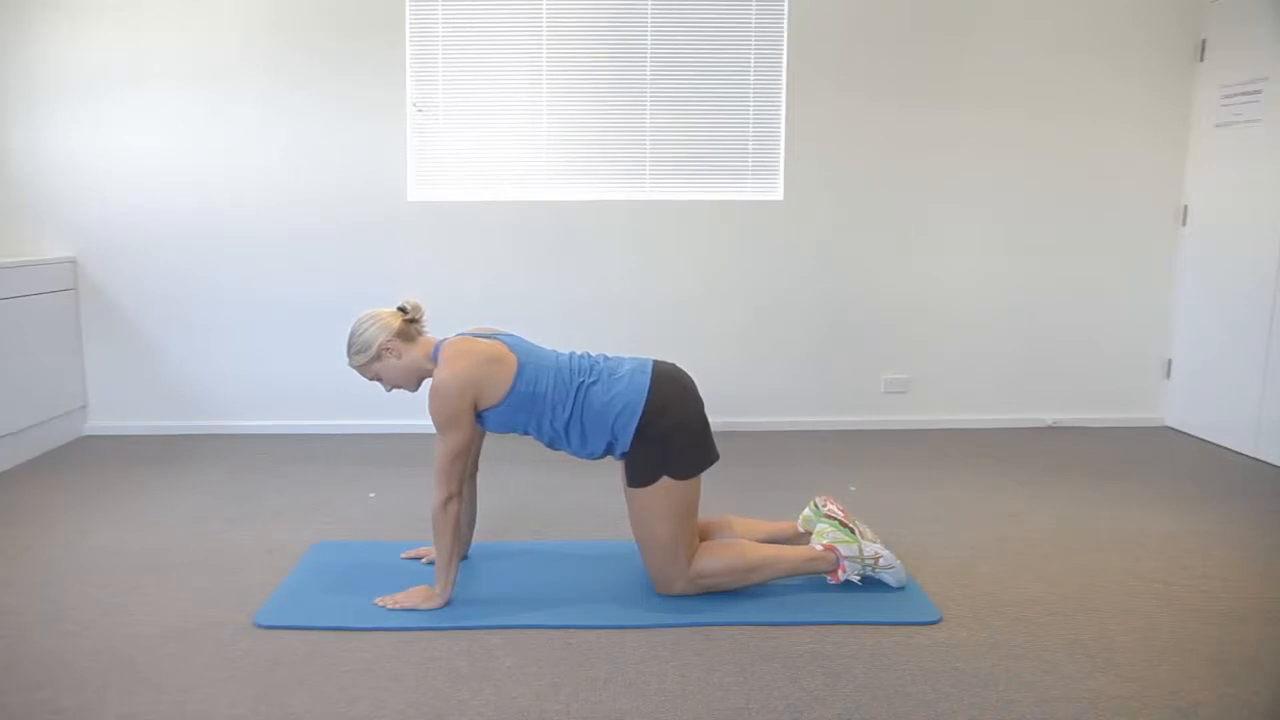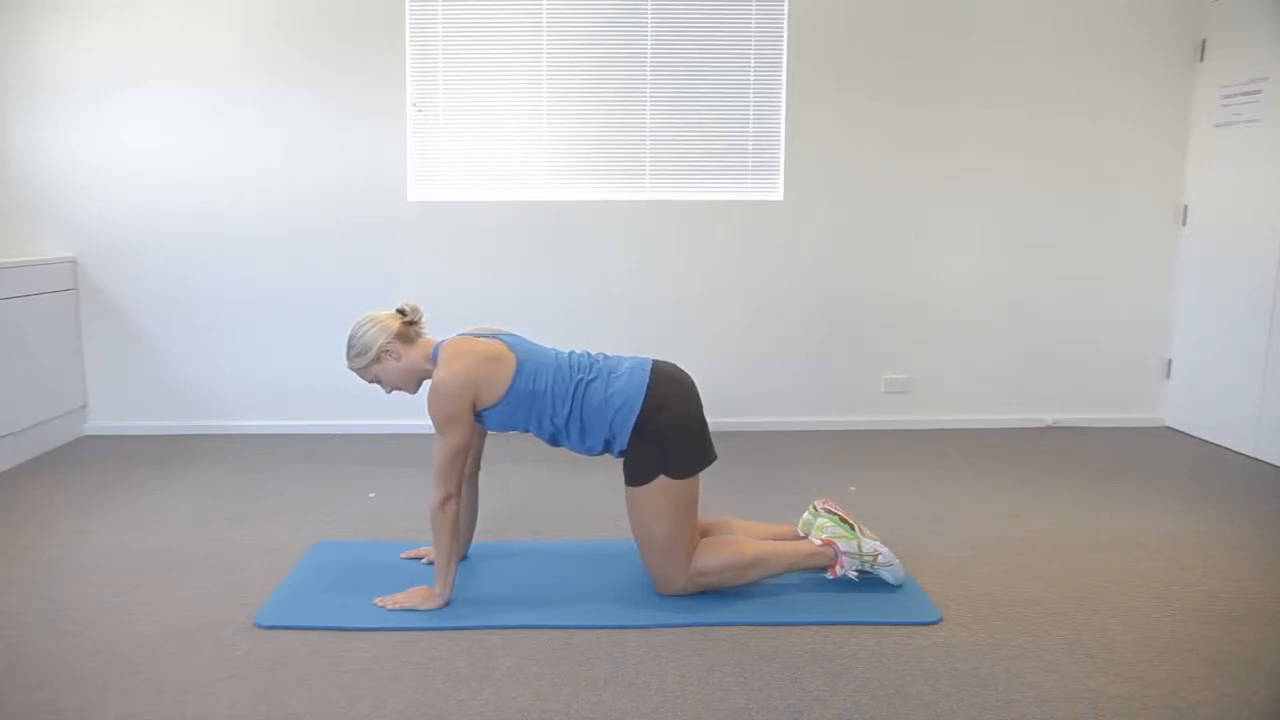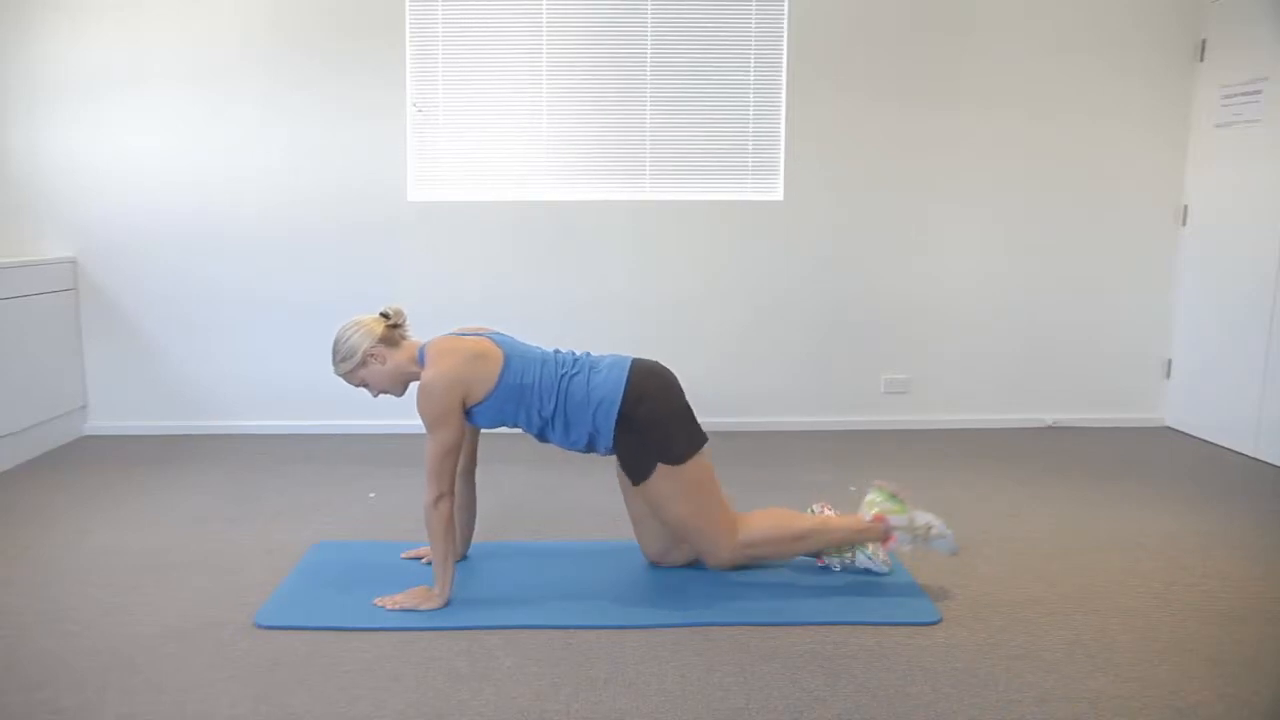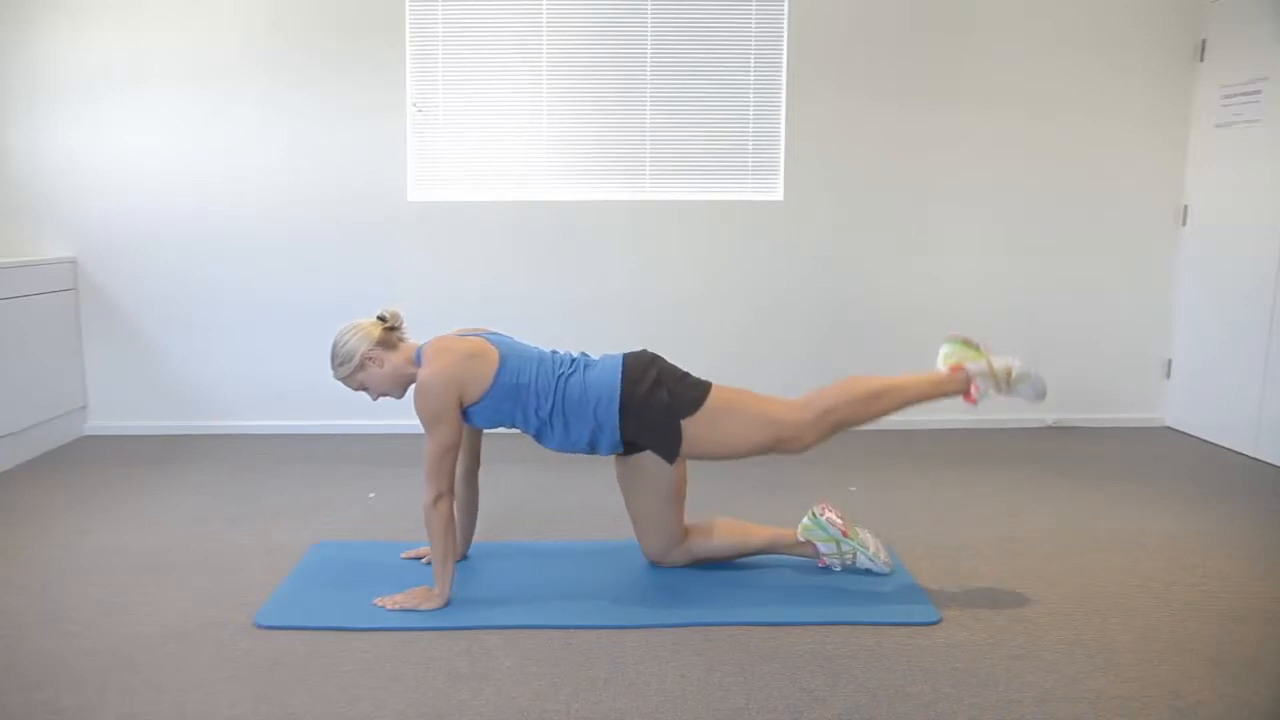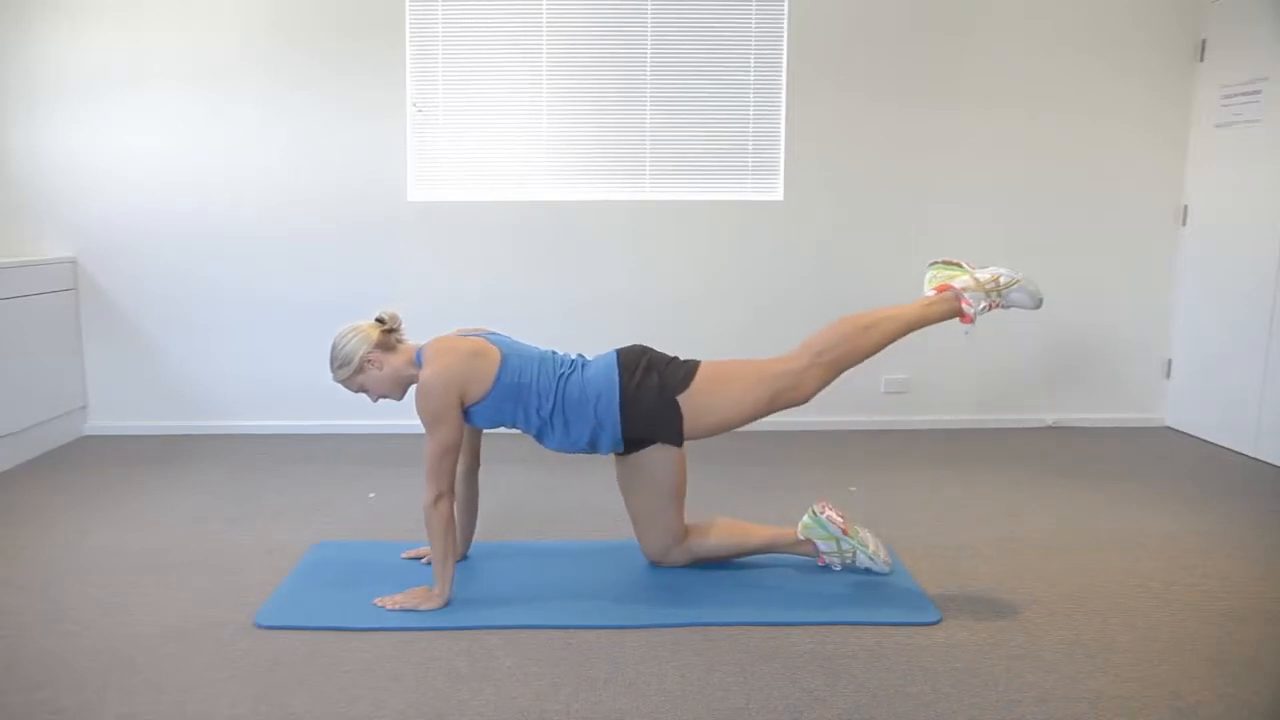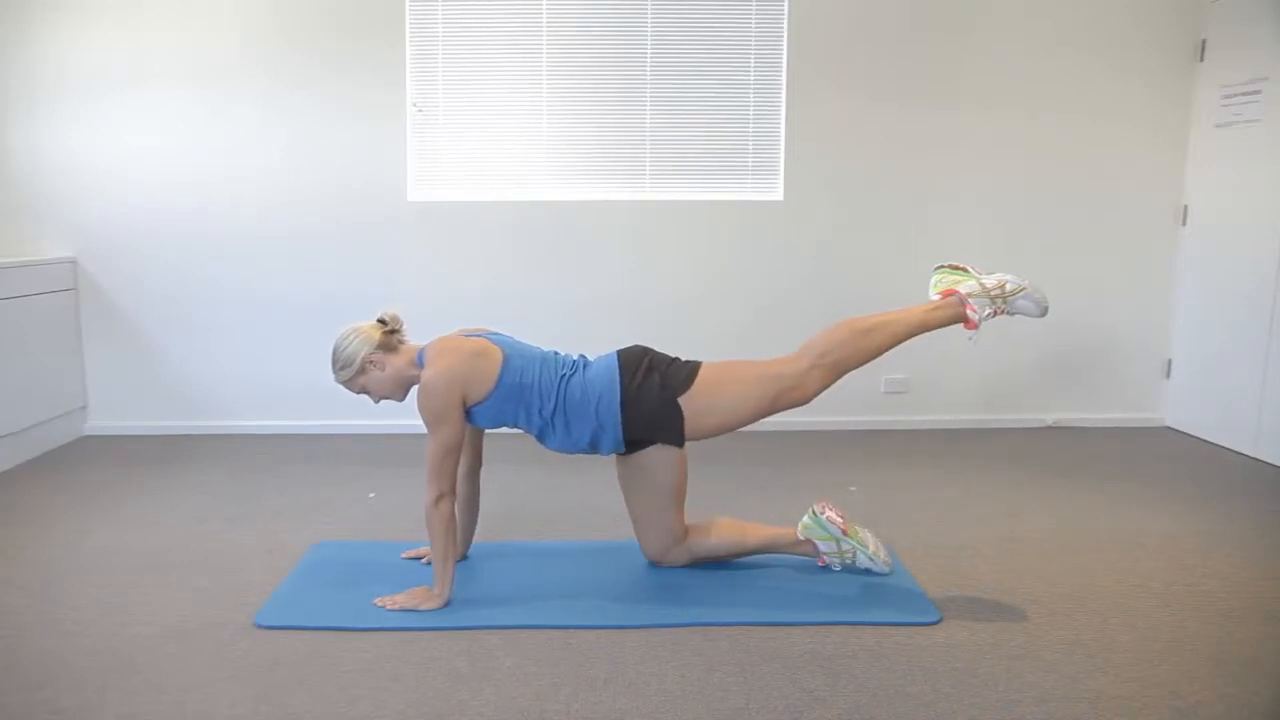
dt=0.5s
person 1, frame 1
left shoulder: (450, 380)
right shoulder: (467, 349)
left elbow: (447, 492)
right elbow: (467, 474)
left wrist: (440, 589)
right wrist: (456, 547)
left hip: (653, 417)
right hip: (652, 397)
left knee: (673, 576)
right knee: (674, 539)
left ankle: (834, 554)
right ankle: (812, 526)
person 1, frame 2
left shoulder: (449, 380)
right shoulder: (465, 353)
left elbow: (447, 491)
right elbow: (470, 472)
left wrist: (440, 589)
right wrist: (457, 547)
left hip: (652, 417)
right hip: (652, 399)
left knee: (673, 575)
right knee: (672, 539)
left ankle: (830, 550)
right ankle: (812, 528)
person 1, frame 3
left shoulder: (438, 380)
right shoulder: (452, 355)
left elbow: (440, 491)
right elbow: (465, 471)
left wrist: (439, 588)
right wrist: (458, 546)
left hip: (640, 409)
right hip: (629, 401)
left knee: (726, 548)
right knee: (667, 549)
left ankle: (883, 526)
right ankle: (816, 537)
person 1, frame 4
left shoulder: (434, 380)
right shoulder: (455, 356)
left elbow: (439, 492)
right elbow: (468, 469)
left wrist: (439, 588)
right wrist: (457, 547)
left hip: (640, 401)
right hip: (630, 412)
left knee: (802, 422)
right knee: (667, 549)
left ankle: (961, 375)
right ankle: (811, 538)
person 1, frame 5
left shoulder: (435, 380)
right shoulder: (454, 357)
left elbow: (439, 491)
right elbow: (468, 471)
left wrist: (439, 588)
right wrist: (457, 547)
left hip: (640, 396)
right hip: (631, 414)
left knee: (802, 372)
right knee: (668, 549)
left ankle: (956, 296)
right ankle: (813, 538)
person 1, frame 6
left shoulder: (438, 378)
right shoulder: (454, 355)
left elbow: (440, 490)
right elbow: (470, 466)
left wrist: (438, 588)
right wrist: (458, 547)
left hip: (641, 395)
right hip: (633, 413)
left knee: (802, 373)
right knee: (669, 549)
left ankle: (962, 303)
right ankle: (811, 537)
